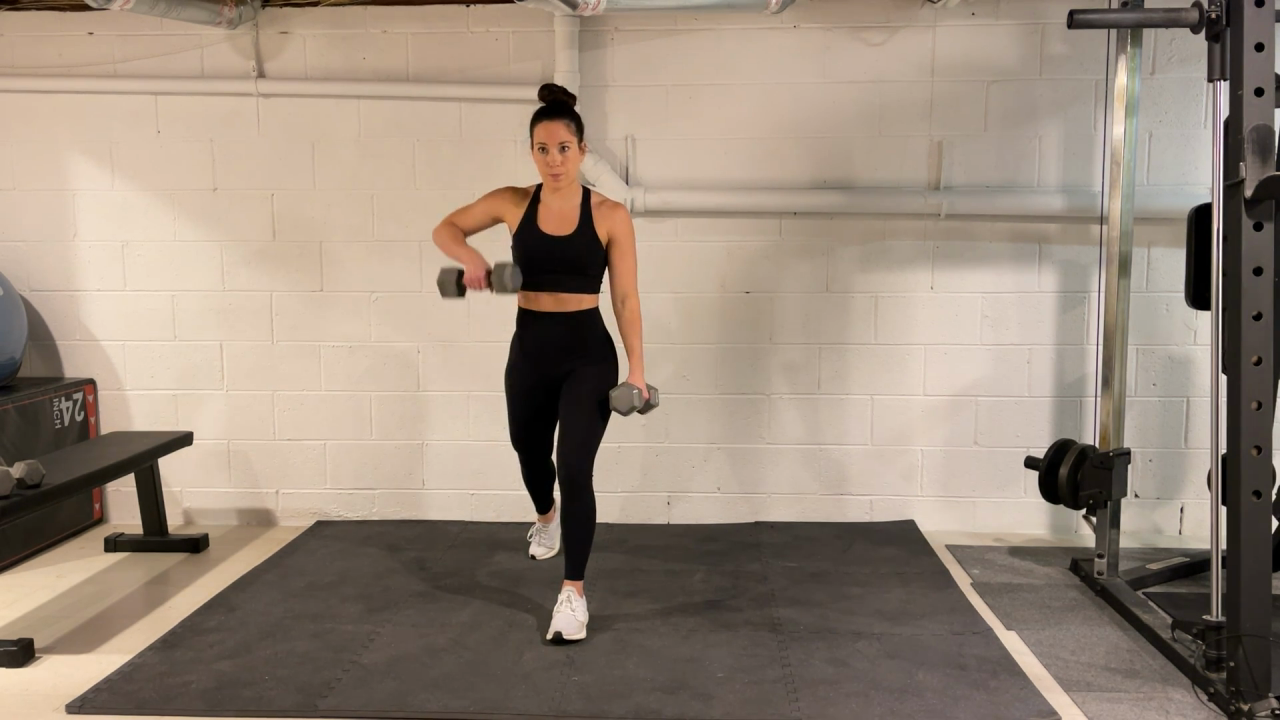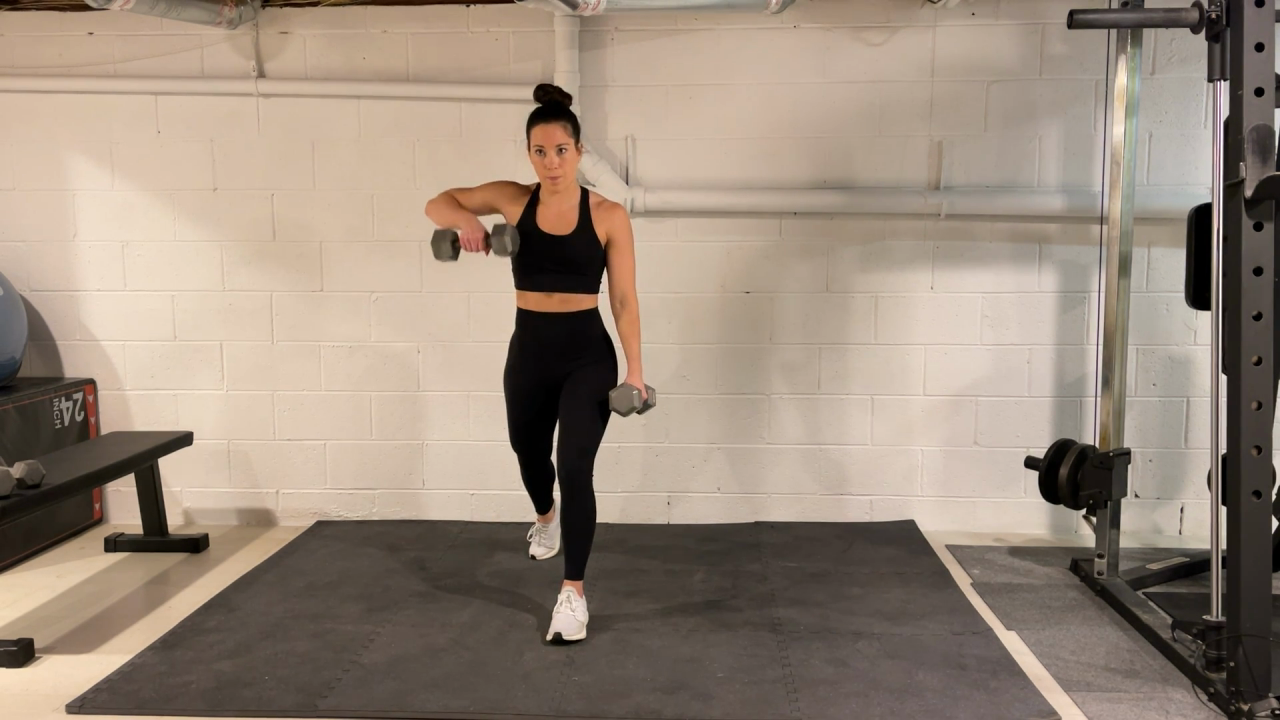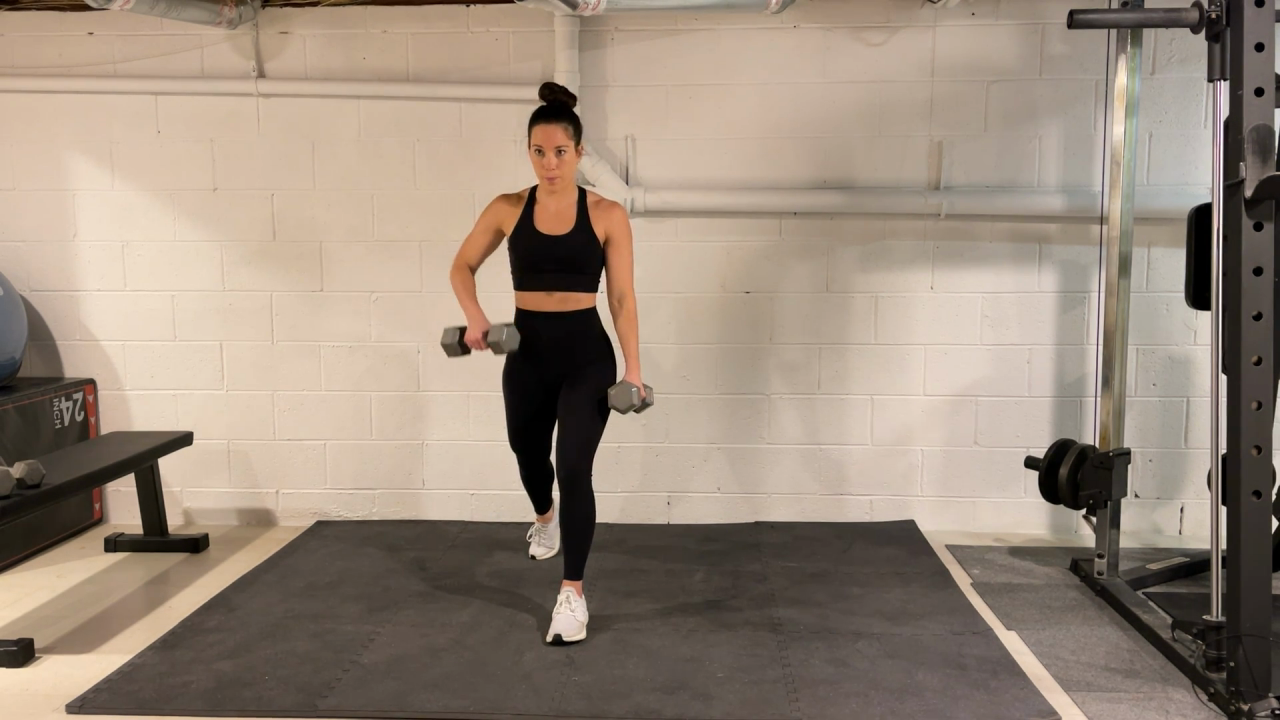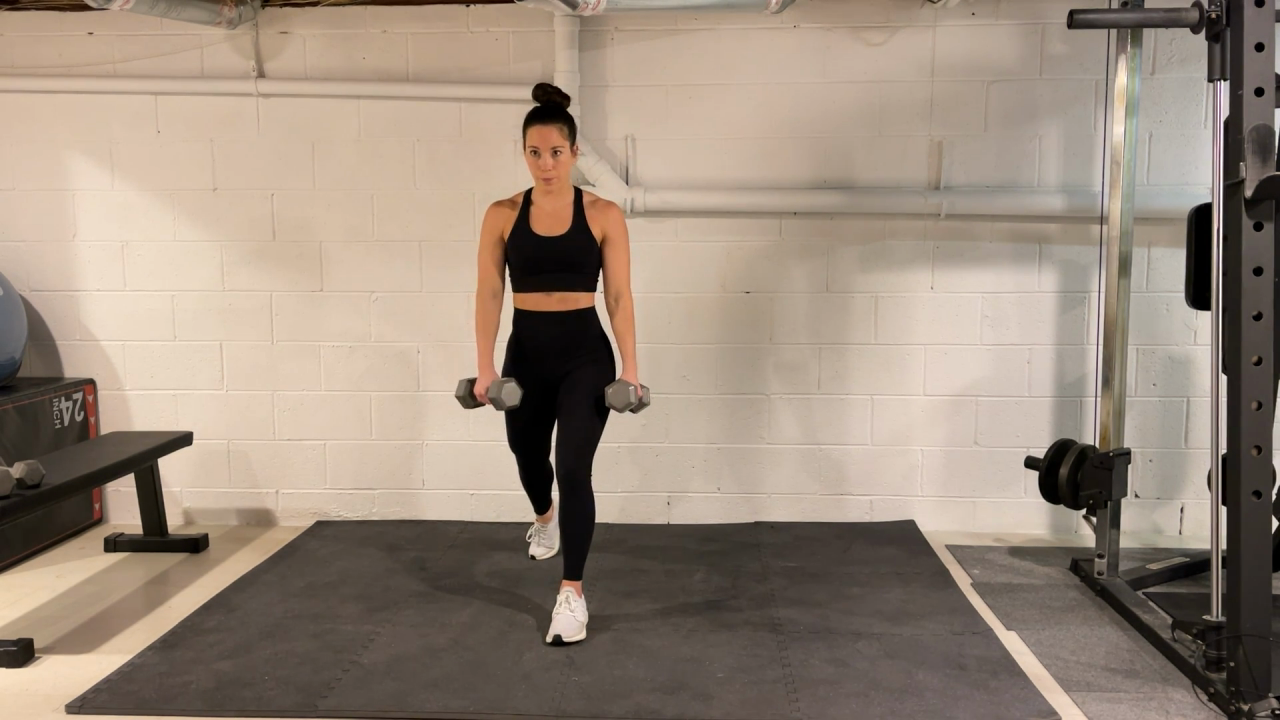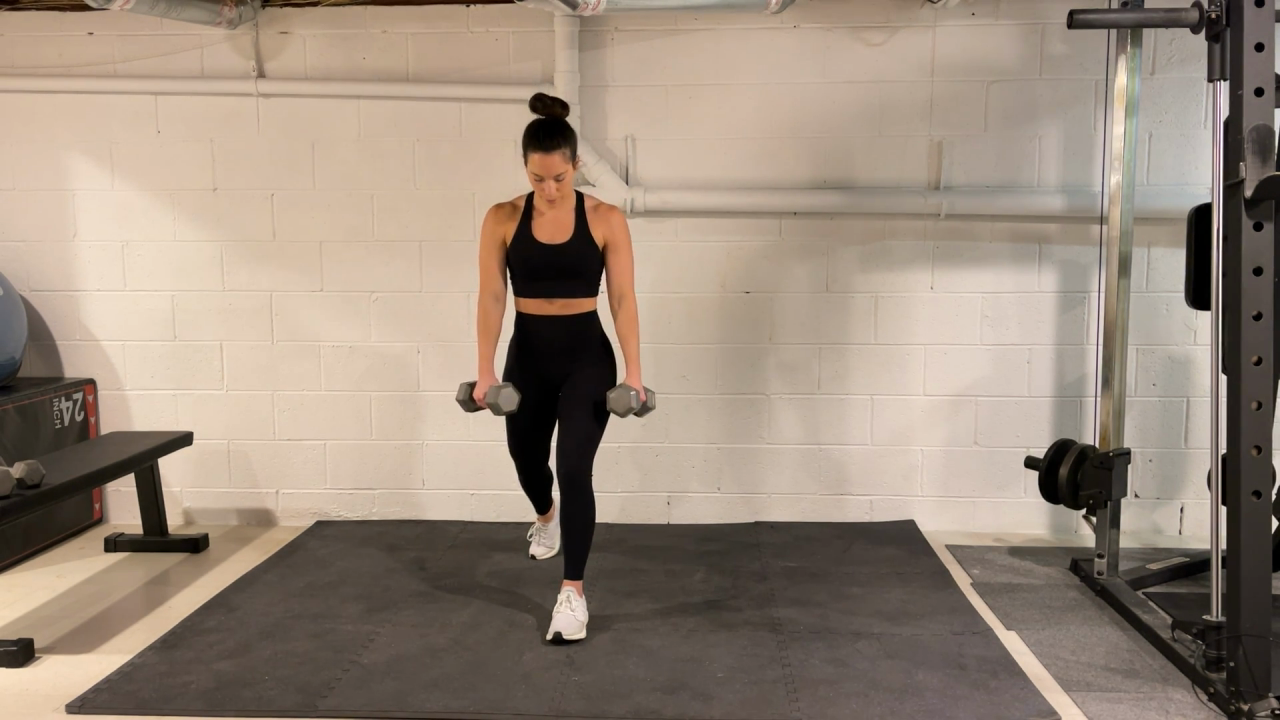
dt=0.4s
person 1, frame 1
left shoulder: (610, 214)
right shoulder: (513, 203)
left elbow: (625, 297)
right elbow: (444, 230)
left wrist: (636, 369)
right wrist: (466, 256)
left hip: (588, 353)
right hip: (529, 352)
left knee: (575, 468)
right knee: (530, 452)
left ankle: (573, 592)
right ankle: (546, 516)
person 1, frame 2
left shoulder: (609, 215)
right shoulder: (513, 199)
left elbow: (624, 298)
right elbow: (438, 204)
left wrist: (635, 369)
right wrist: (465, 222)
left hip: (588, 355)
right hip: (528, 352)
left knee: (575, 469)
right knee: (530, 453)
left ankle: (573, 593)
right ankle: (546, 517)
person 1, frame 3
left shoulder: (607, 214)
right shoulder: (507, 208)
left elbow: (622, 296)
right elbow: (462, 266)
left wrist: (632, 367)
right wrist: (474, 315)
left hip: (586, 352)
right hip: (526, 352)
left knee: (574, 469)
right knee: (528, 454)
left ankle: (572, 593)
right ankle: (545, 517)
person 1, frame 4
left shoulder: (603, 215)
right shoulder: (503, 214)
left elbow: (619, 295)
right elbow: (489, 294)
left wrist: (630, 366)
right wrist: (485, 366)
left hip: (585, 353)
right hip: (526, 353)
left knee: (574, 469)
right knee: (528, 455)
left ankle: (573, 593)
right ankle: (544, 517)
person 1, frame 5
left shoulder: (606, 219)
right shoulder: (502, 219)
left elbow: (622, 299)
right elbow: (491, 298)
left wrist: (633, 371)
right wrist: (485, 370)
left hip: (587, 354)
right hip: (527, 356)
left knee: (574, 469)
right knee: (527, 459)
left ankle: (573, 592)
right ankle: (546, 515)
